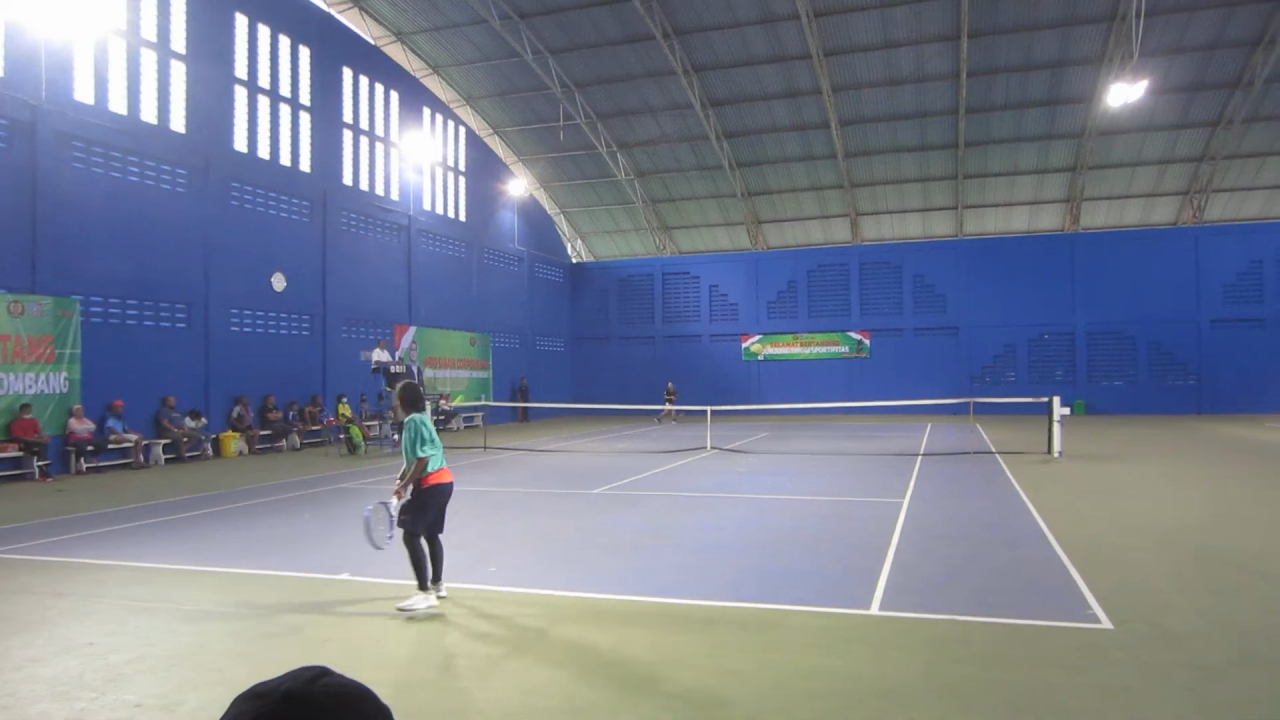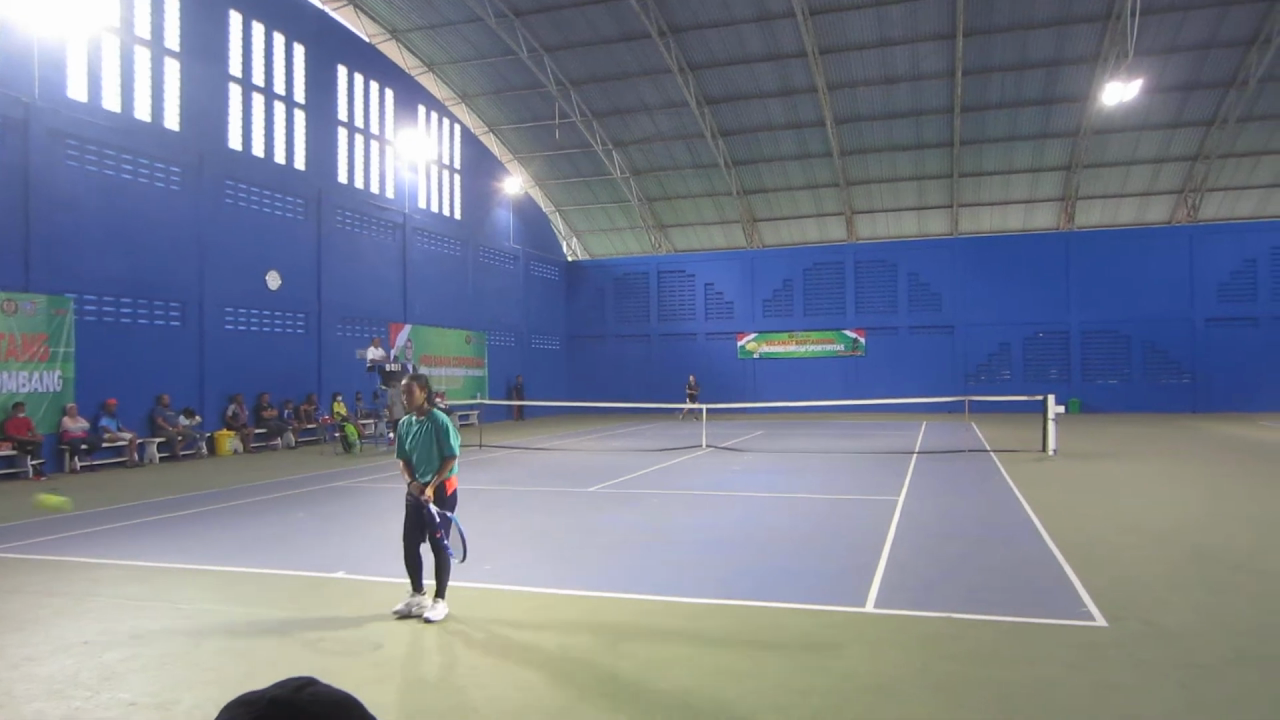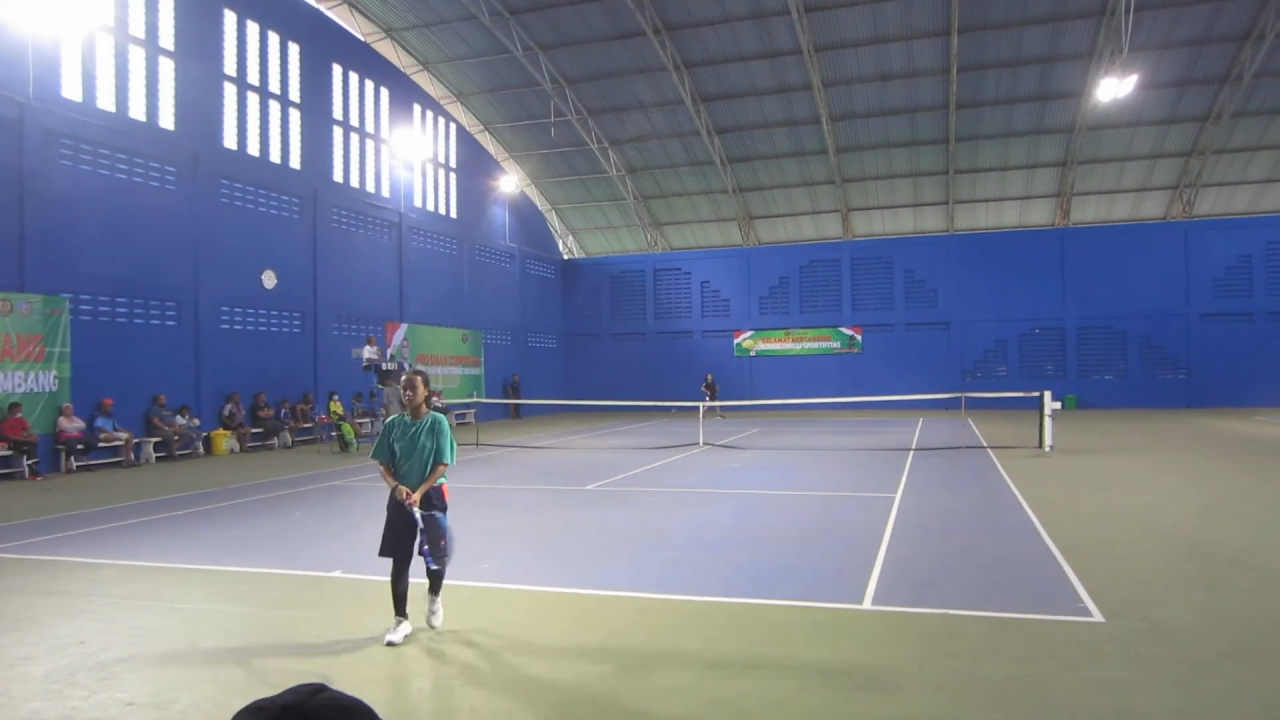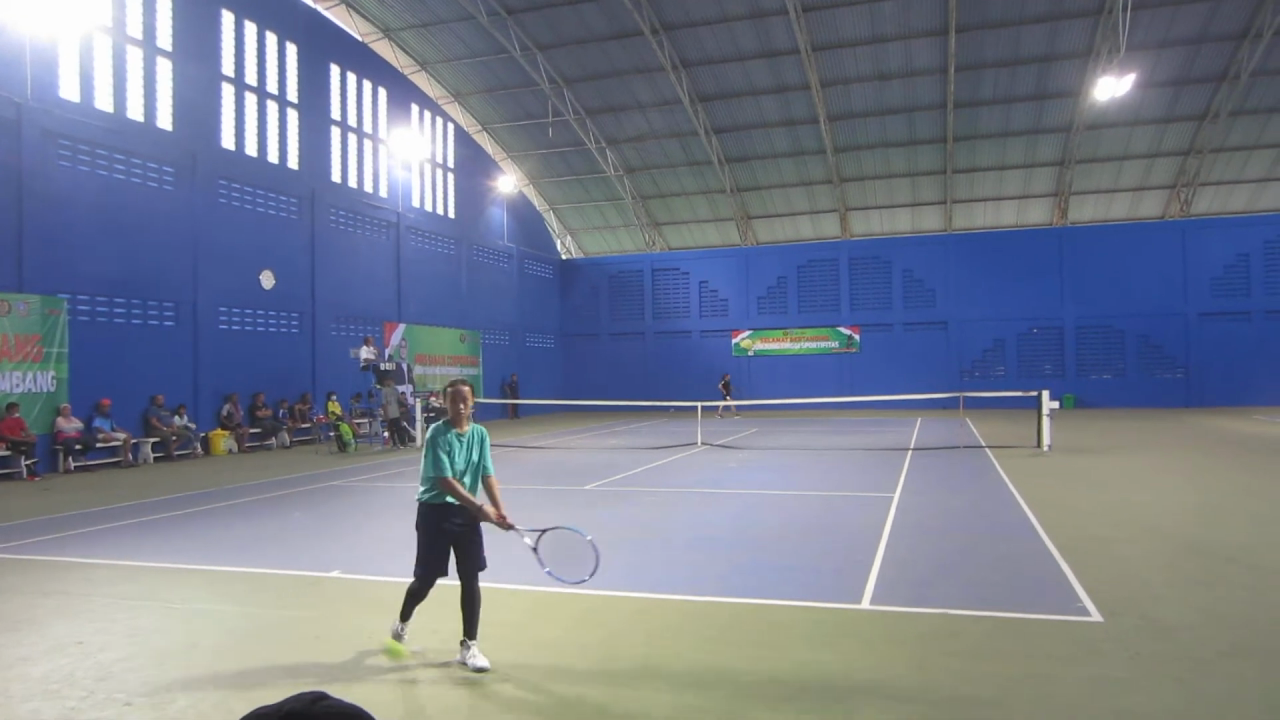
dt=0.5s
person 1, frame 1
left shoulder: (413, 421)
right shoulder: (419, 419)
left elbow: (421, 460)
left wrist: (404, 484)
right wrist: (401, 479)
left hip: (431, 484)
right hip: (440, 482)
left knee: (411, 535)
right knee: (429, 534)
left ankle: (425, 593)
right ankle: (436, 585)
person 1, frame 2
left shoulder: (439, 420)
right shoulder: (405, 424)
left elbow: (451, 458)
right elbow: (404, 460)
left wrist: (432, 487)
right wrist: (412, 482)
left hip: (441, 490)
right hip: (416, 491)
left knee: (439, 545)
right knee: (409, 544)
left ankle: (439, 601)
right ankle: (417, 596)
person 1, frame 3
left shoulder: (438, 422)
right shoulder: (393, 424)
left elbow: (442, 464)
right elbow: (384, 464)
left wrist: (418, 493)
right wrist: (398, 488)
left hip: (431, 496)
right hip: (400, 499)
right knee: (400, 561)
left ankle: (434, 596)
right ankle: (401, 620)
person 1, frame 4
left shoulder: (480, 434)
right shoulder: (437, 434)
left elbow: (487, 476)
right elbow: (445, 480)
left wrist: (499, 510)
right wrist: (480, 507)
left hip: (468, 513)
right hip: (434, 511)
left knee: (470, 579)
right knee: (426, 579)
left ankle: (469, 645)
right ankle: (403, 620)
